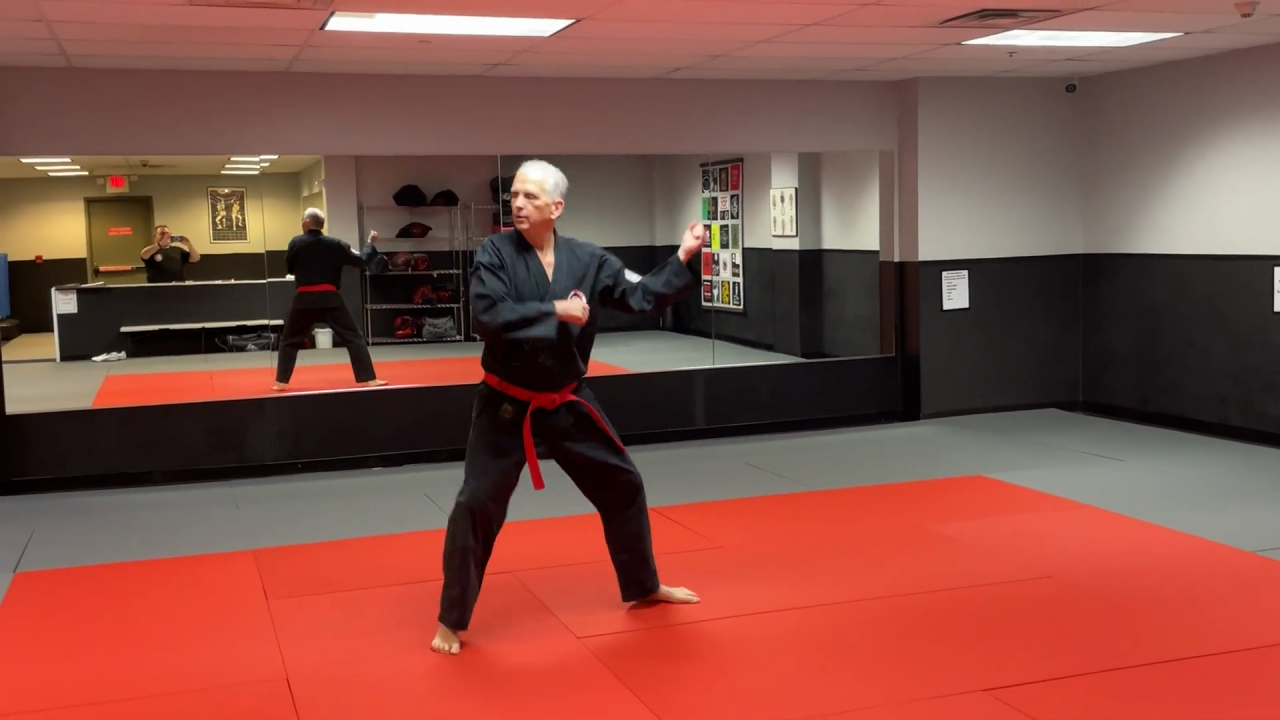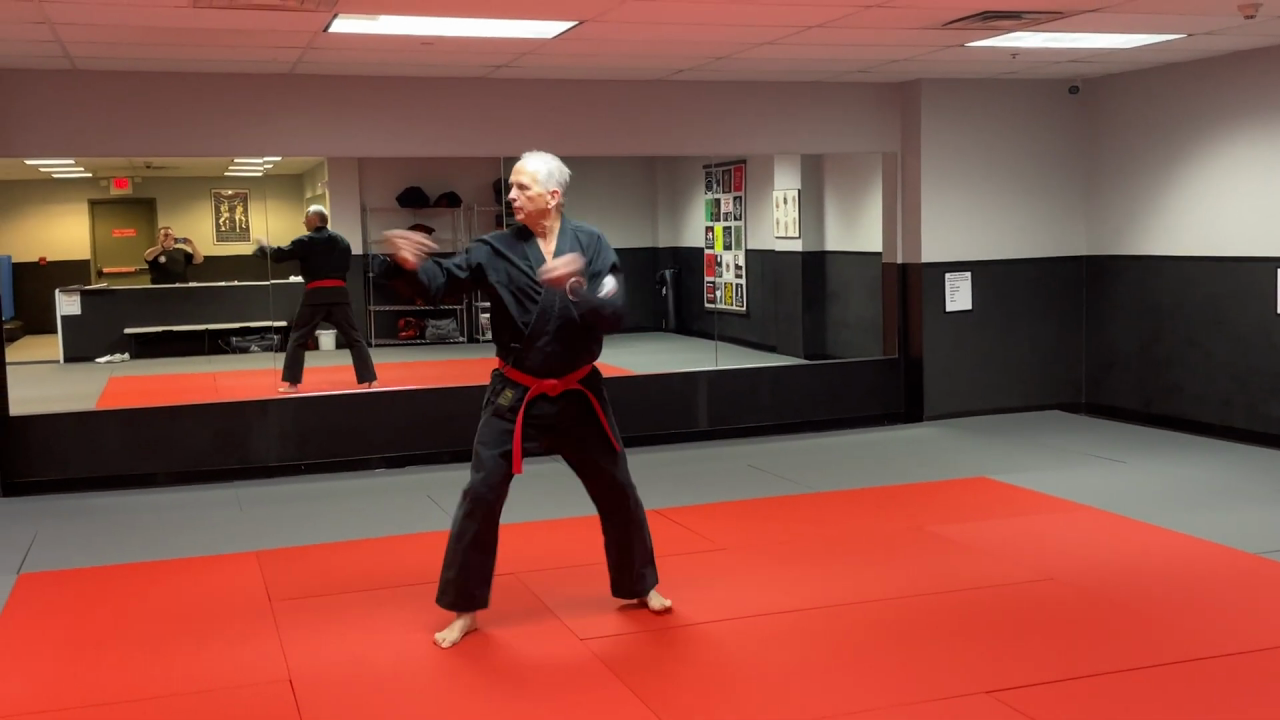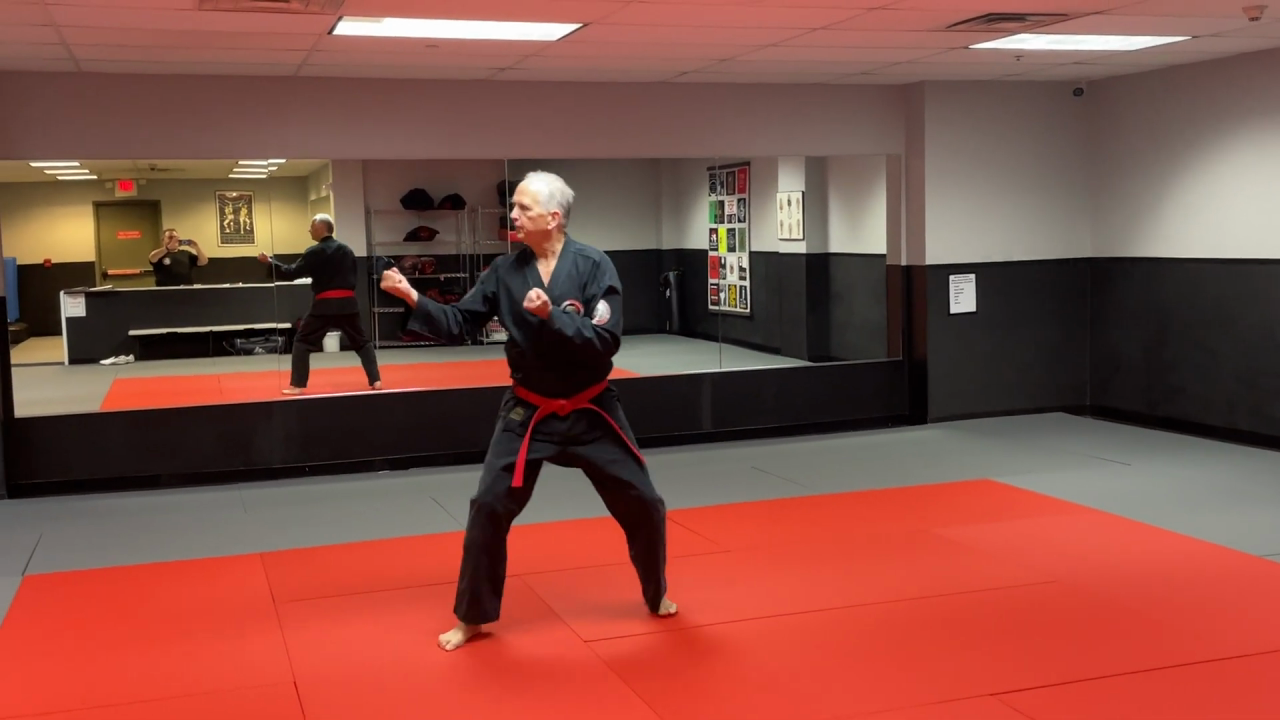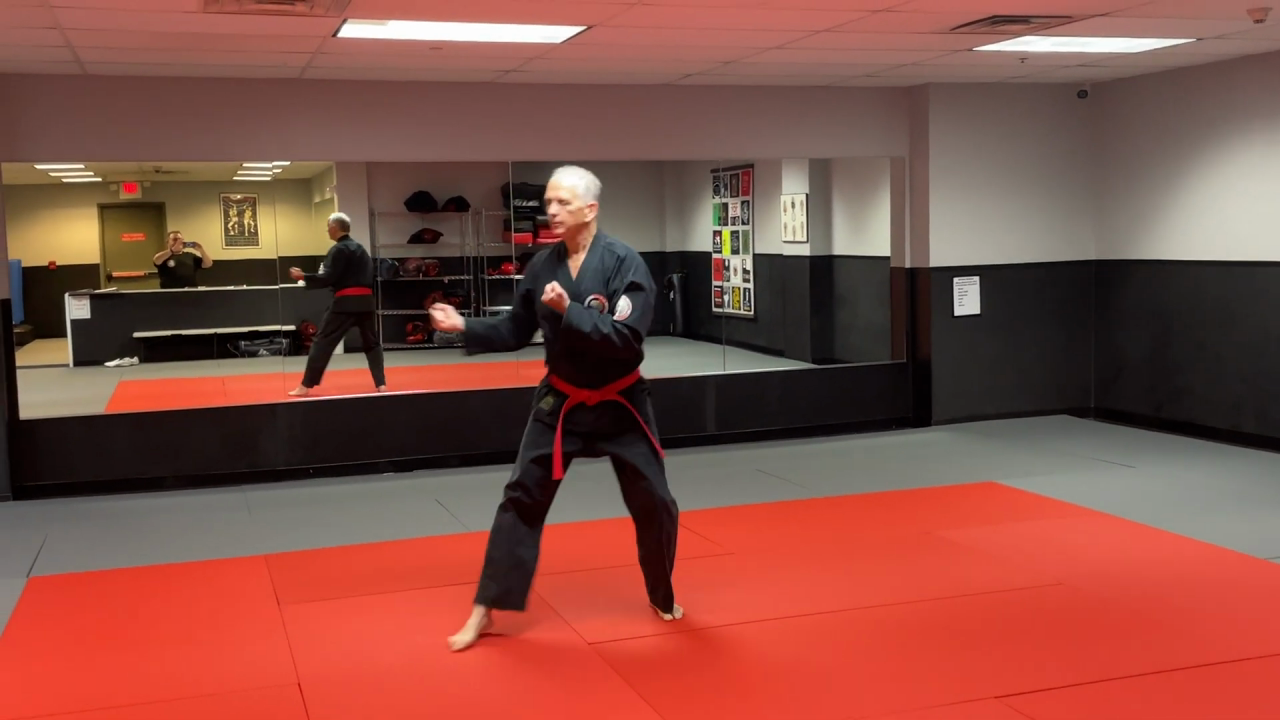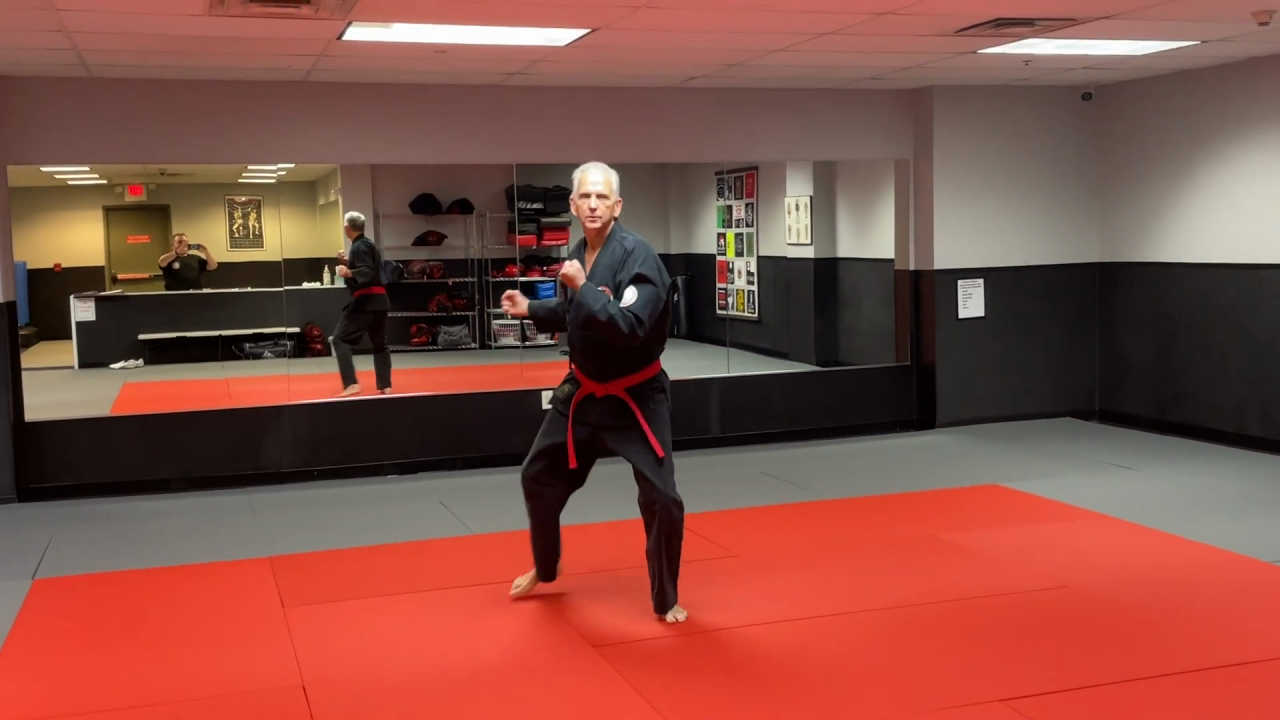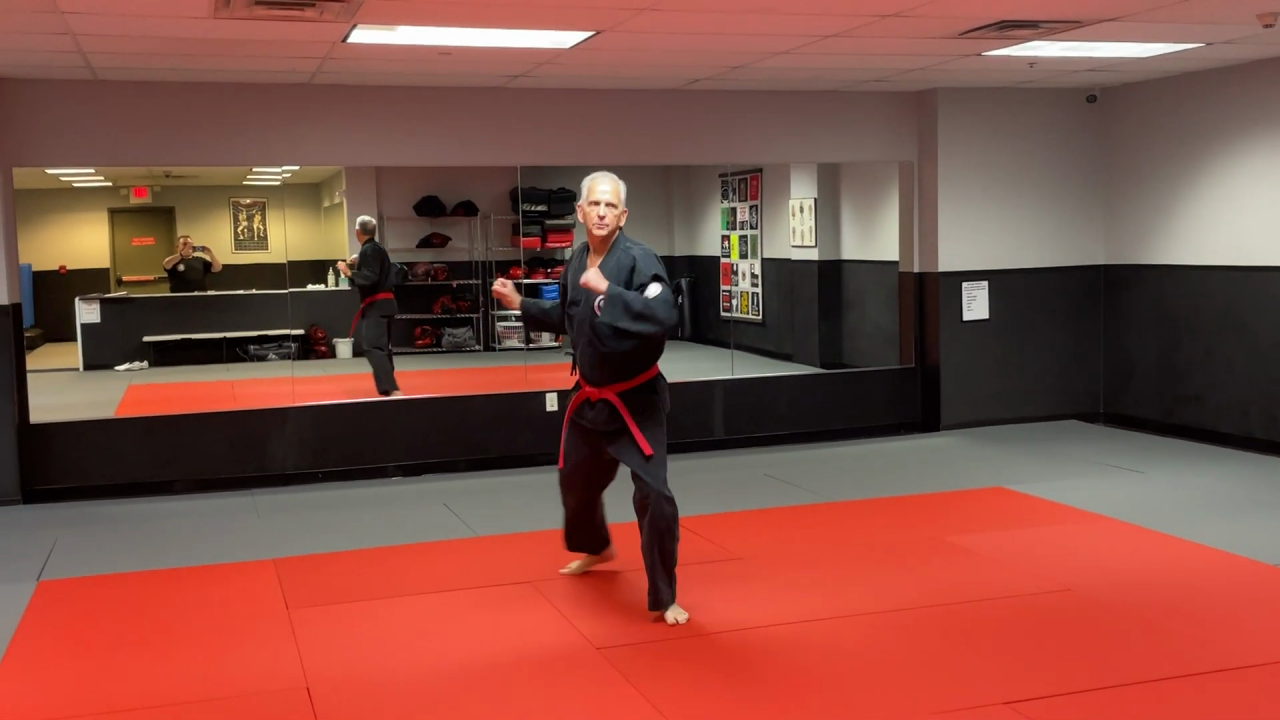
dt=0.2s
person 1, frame 1
left shoulder: (588, 258)
right shoulder: (496, 253)
left elbow: (646, 295)
right elbow: (489, 316)
left wrist: (682, 258)
right wrist: (553, 312)
left hip: (568, 403)
right hip: (506, 405)
left knee: (622, 487)
right knee: (477, 508)
left ankle: (645, 586)
right ankle: (453, 622)
person 1, frame 2
left shoulder: (592, 245)
right shoulder: (498, 246)
left elbow: (610, 316)
right elbow: (444, 282)
left wrist: (575, 287)
right wrist: (414, 262)
left hip: (577, 393)
right hip: (515, 394)
left knee: (615, 492)
right knee: (481, 497)
left ankle: (639, 586)
right ankle: (464, 609)
person 1, frame 3
left shoulder: (593, 266)
right shoulder: (505, 272)
left elbow: (604, 343)
right elbow: (461, 322)
left wrist: (550, 317)
right wrist: (413, 299)
left hip: (590, 410)
right hip: (528, 412)
left knee: (641, 504)
right knee: (489, 509)
left ankle: (656, 594)
right ankle: (471, 616)
person 1, frame 4
left shoulder: (623, 263)
right shoulder: (542, 263)
left elbow: (624, 338)
right elbow: (517, 329)
left wrist: (565, 309)
right wrist: (465, 327)
left hip: (619, 402)
right hip: (562, 400)
left knee: (655, 504)
right knee: (522, 497)
left ankle: (662, 598)
right ankle: (487, 610)
person 1, frame 5
left shoulder: (636, 254)
right shoulder: (579, 255)
left elbow: (630, 326)
left wrist: (582, 288)
right wrist: (531, 309)
left hip: (636, 394)
right hip: (584, 390)
left knee: (661, 498)
right knee: (540, 475)
left ankle: (666, 600)
right ankle: (544, 567)
person 1, frame 6
left shoulder: (637, 259)
right shoulder: (579, 261)
left elbow: (662, 318)
left wrist: (610, 292)
right wrist: (520, 301)
left hip: (636, 397)
right hip: (591, 394)
left knee: (654, 494)
right knee: (577, 480)
left ankle: (665, 597)
right ankle: (595, 549)
person 2, frame 1
left shoulder: (297, 243)
right shoulder: (335, 244)
left elbow: (290, 267)
right elbow: (360, 261)
left hip: (306, 298)
right hip: (330, 297)
left knee: (290, 339)
right knee: (352, 337)
left ankle: (281, 381)
right ankle: (368, 378)
person 2, frame 2
left shoulder: (307, 241)
right shoulder: (341, 241)
left elbow: (282, 255)
right elbow: (345, 264)
left wrist: (263, 247)
left hip: (316, 294)
right hip: (340, 294)
left knee: (298, 338)
right knee: (354, 337)
left ankle: (291, 383)
right ankle: (370, 379)
person 2, frame 3
left shoulder: (316, 252)
right shoulder: (347, 250)
left elbow: (293, 272)
left wrist: (270, 262)
left hip: (326, 304)
right hip: (348, 303)
left knee: (302, 342)
right knee: (362, 342)
left ankle: (296, 385)
right ankle: (375, 380)
person 2, frame 4
left shoulder: (339, 249)
right shoulder: (361, 249)
left elbow: (329, 278)
left wrist: (303, 276)
left hip: (347, 302)
right hip: (366, 301)
left knee: (322, 342)
right knee: (372, 343)
left ankle: (306, 387)
right ankle: (380, 384)
person 2, frame 5
left shoulder: (360, 246)
right shoulder: (366, 244)
left elbow: (367, 273)
left wrist: (349, 273)
right wrist: (348, 265)
left hip: (366, 300)
right hip: (377, 299)
left knee: (341, 340)
right knee: (379, 345)
left ankle: (351, 385)
right ankle: (384, 386)
person 2, frame 6
left shoulder: (369, 250)
right shoulder: (376, 248)
left elbow: (370, 278)
left wrist: (349, 272)
right wrist: (359, 265)
left hip: (376, 305)
right hip: (384, 303)
left knee: (373, 347)
right knee: (381, 347)
left ankle: (391, 390)
right ankle: (389, 388)
